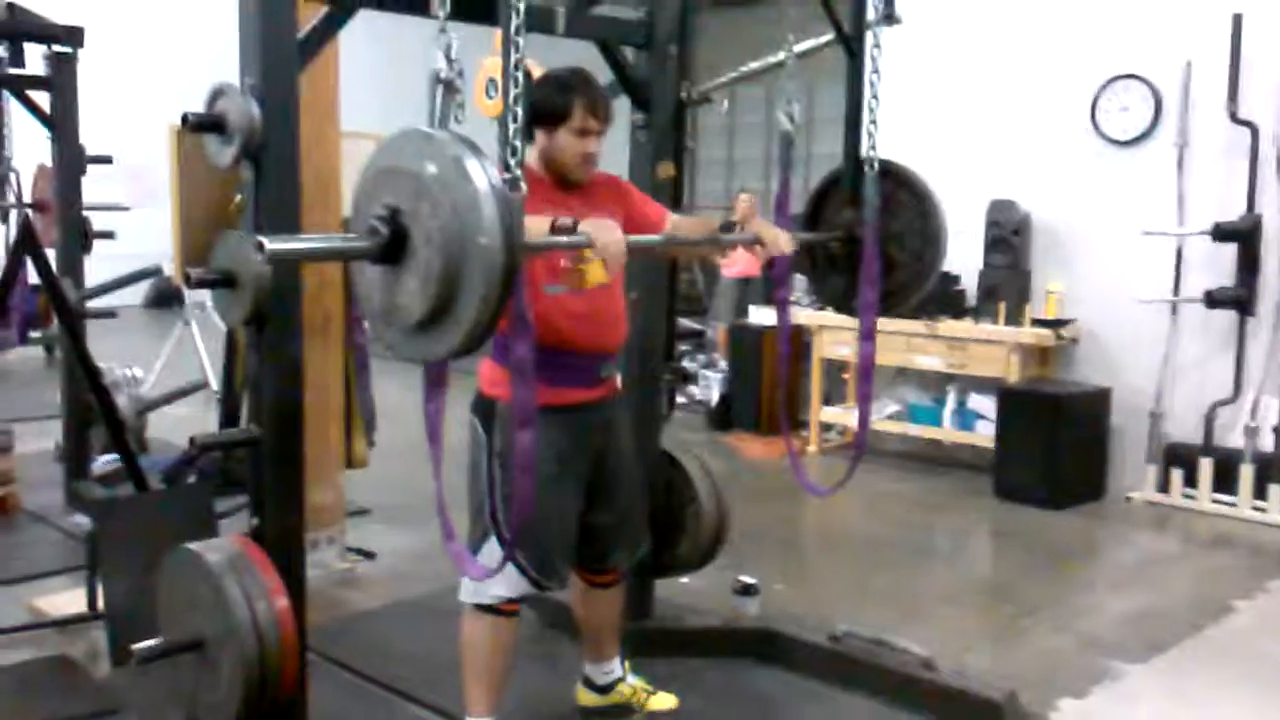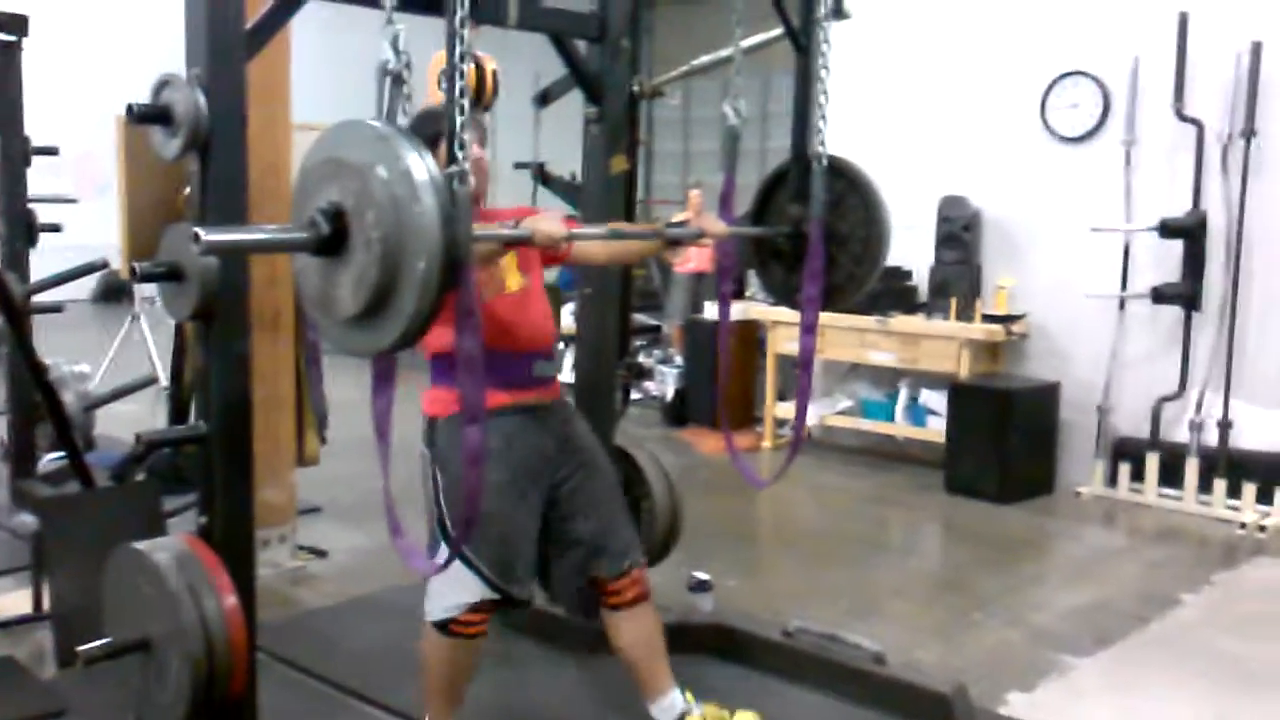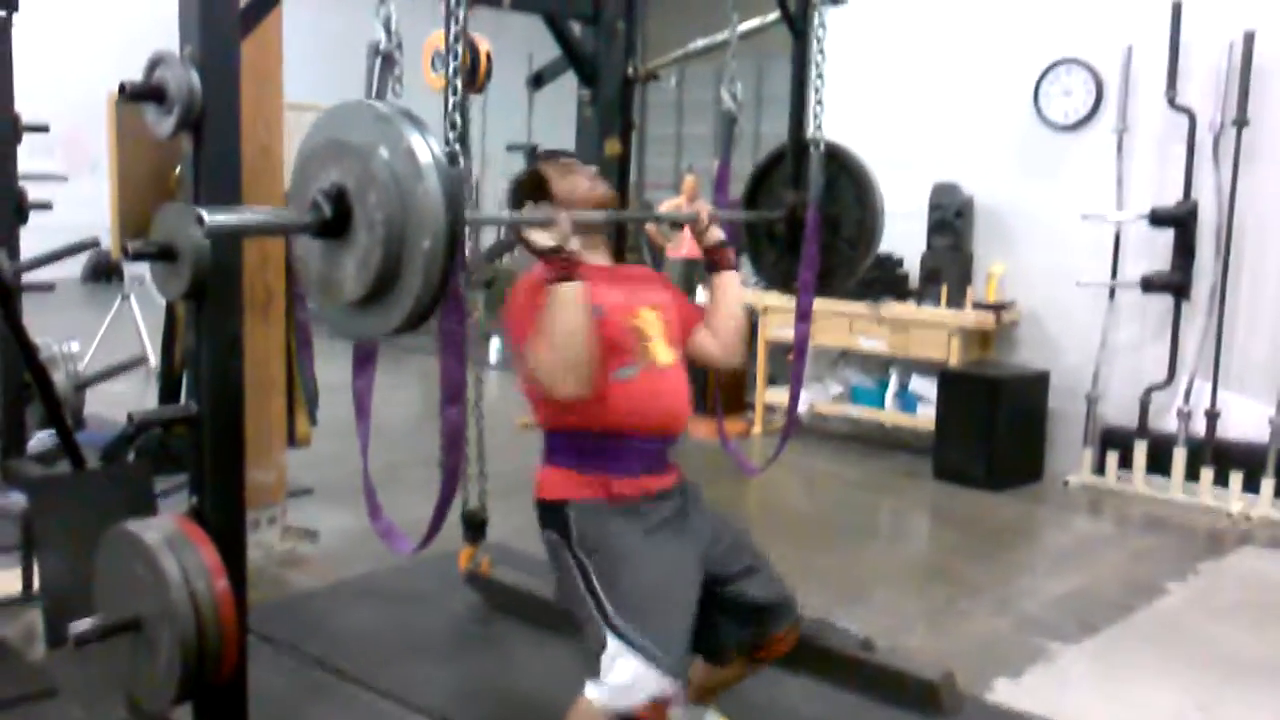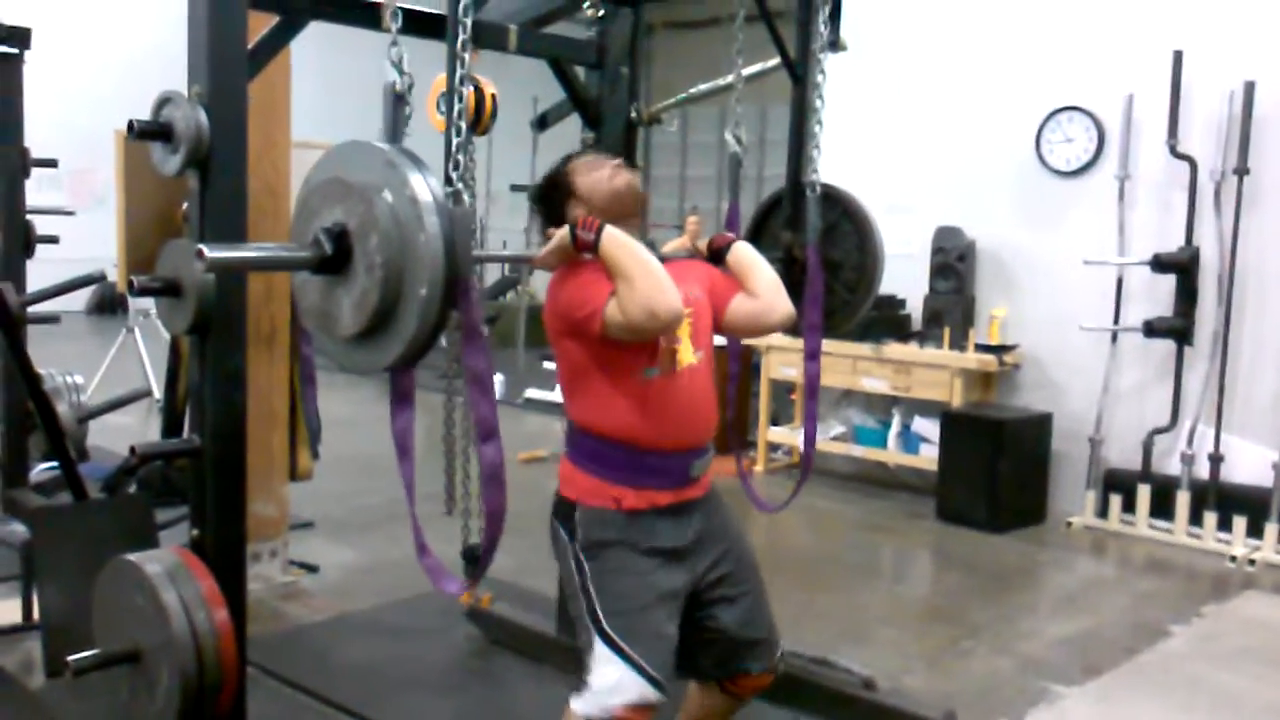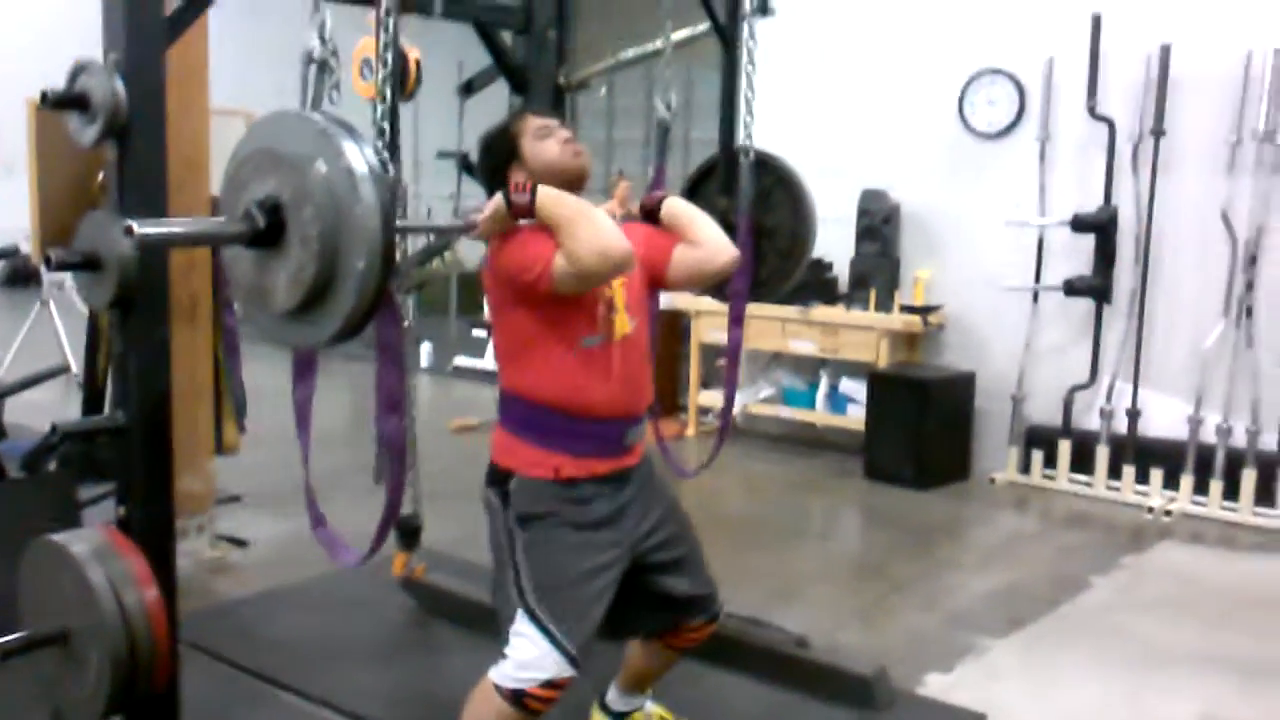
dt=1s
person 1, frame 1
left shoulder: (608, 192)
left elbow: (677, 227)
left wrist: (744, 228)
right wrist: (575, 230)
left hip: (598, 400)
left knee: (607, 551)
right knee: (503, 568)
person 1, frame 2
left shoulder: (518, 221)
left elbow: (598, 248)
right wrist: (518, 234)
left hip: (549, 410)
right hip: (476, 423)
left knee: (618, 566)
right knee: (467, 592)
person 1, frame 3
left shoulder: (648, 283)
right shoulder: (544, 287)
left elbow: (726, 349)
right elbow: (566, 384)
left wrist: (719, 252)
right wrist: (561, 264)
left hip: (666, 492)
right hip: (592, 504)
left knee: (769, 622)
person 1, frame 4
left shoulder: (691, 276)
right shoulder: (579, 283)
left elbow: (775, 311)
right elbow: (659, 311)
left wrist: (725, 245)
right wrist: (596, 236)
left hip: (693, 504)
right hip: (608, 515)
left knee: (750, 661)
person 1, frame 5
left shoulder: (629, 236)
right shoulder: (517, 250)
left elbow: (718, 257)
right elbow: (606, 256)
left wrist: (659, 204)
right wrist: (531, 200)
left hip: (627, 472)
right hip: (544, 484)
left knee: (691, 610)
right knee: (540, 667)
